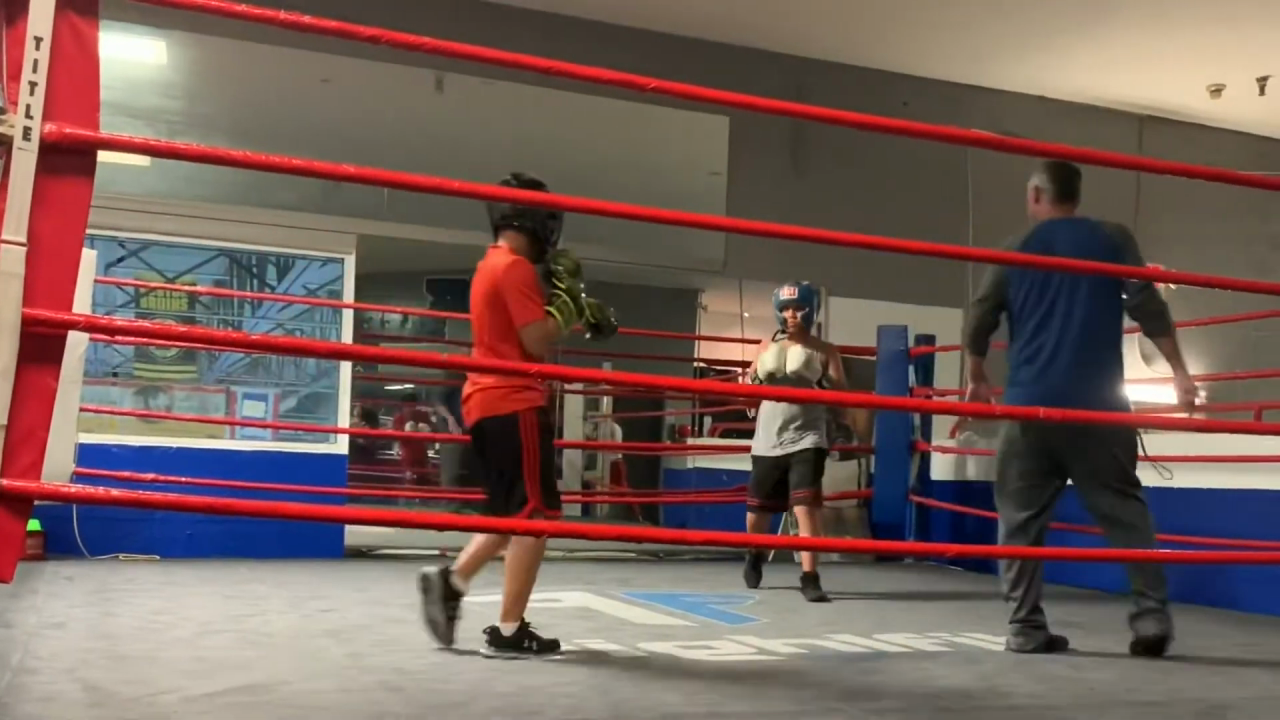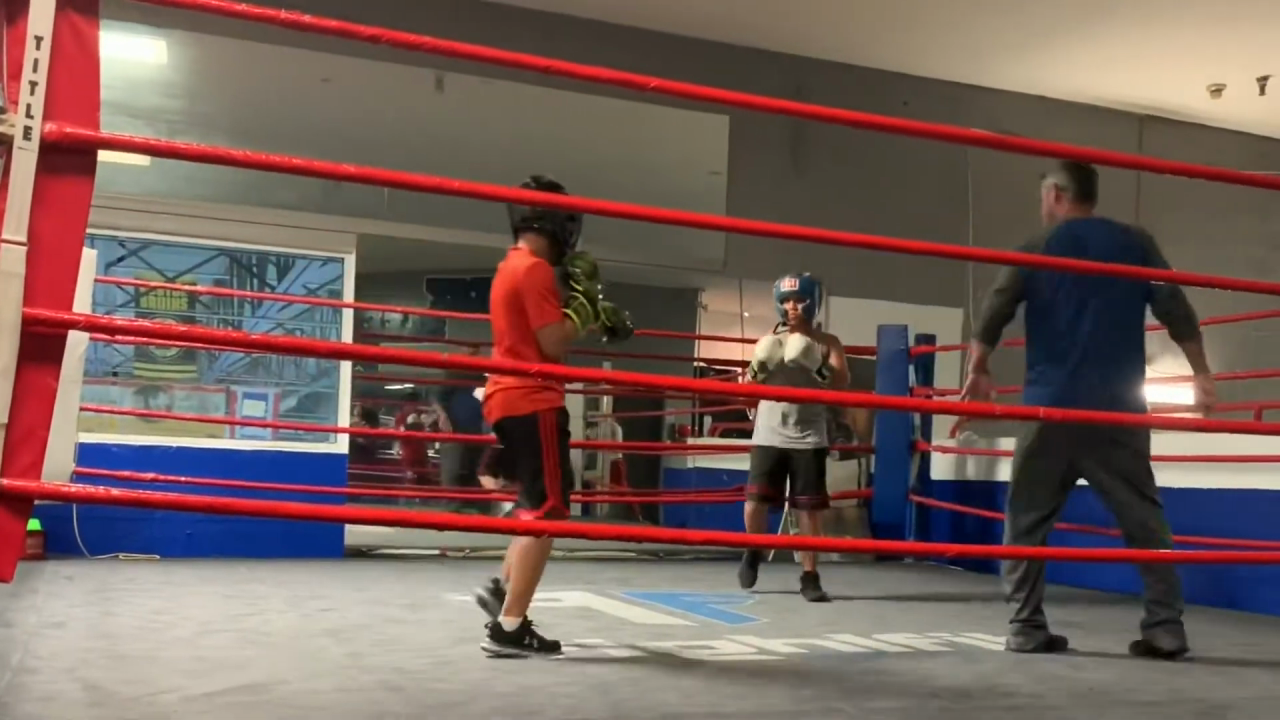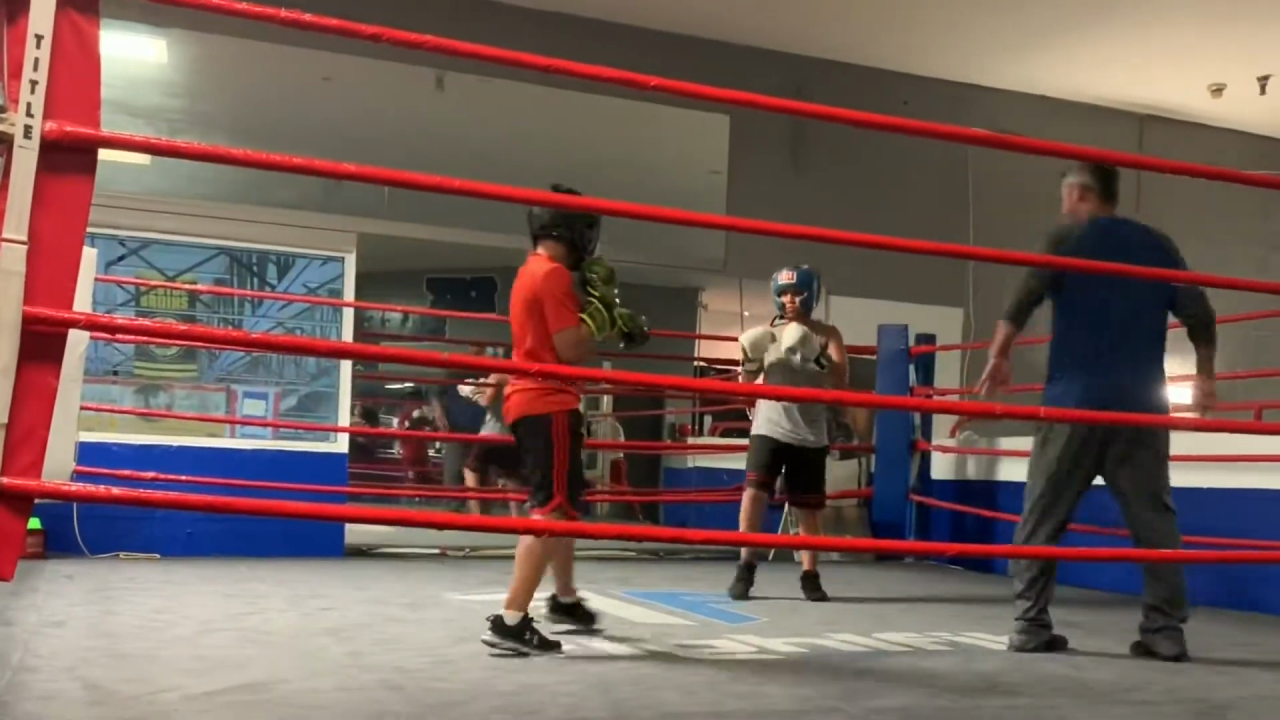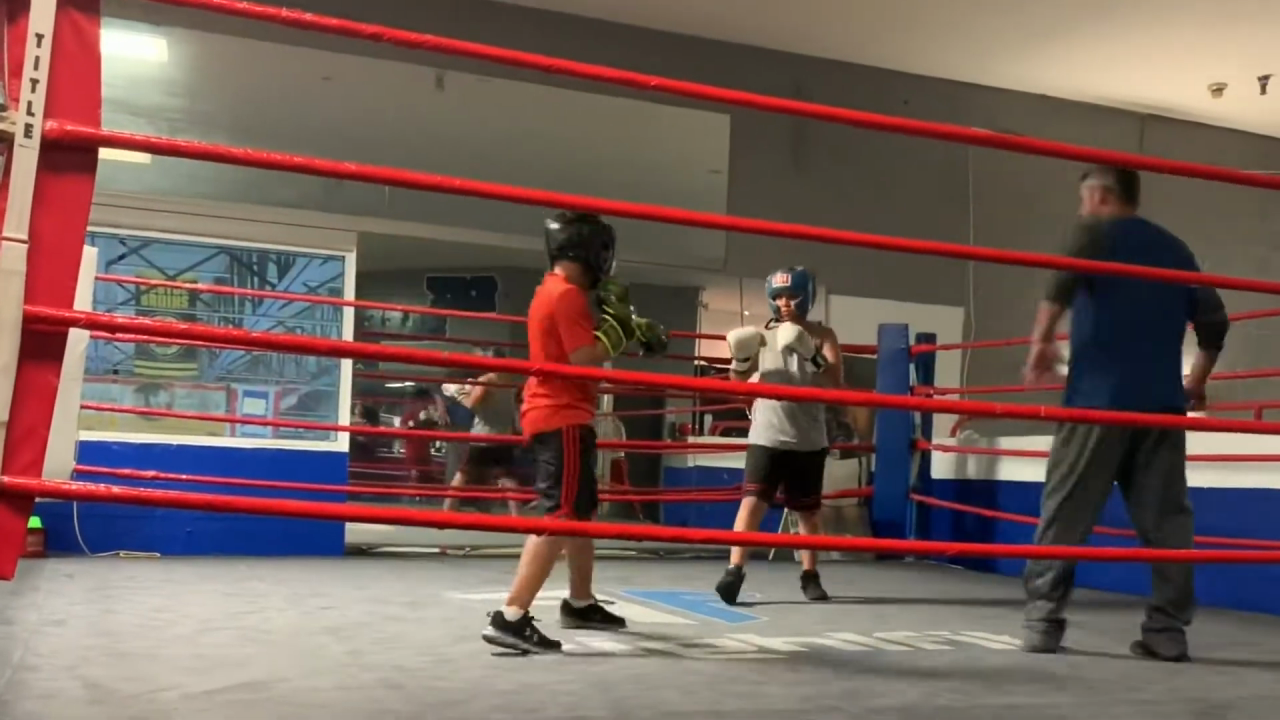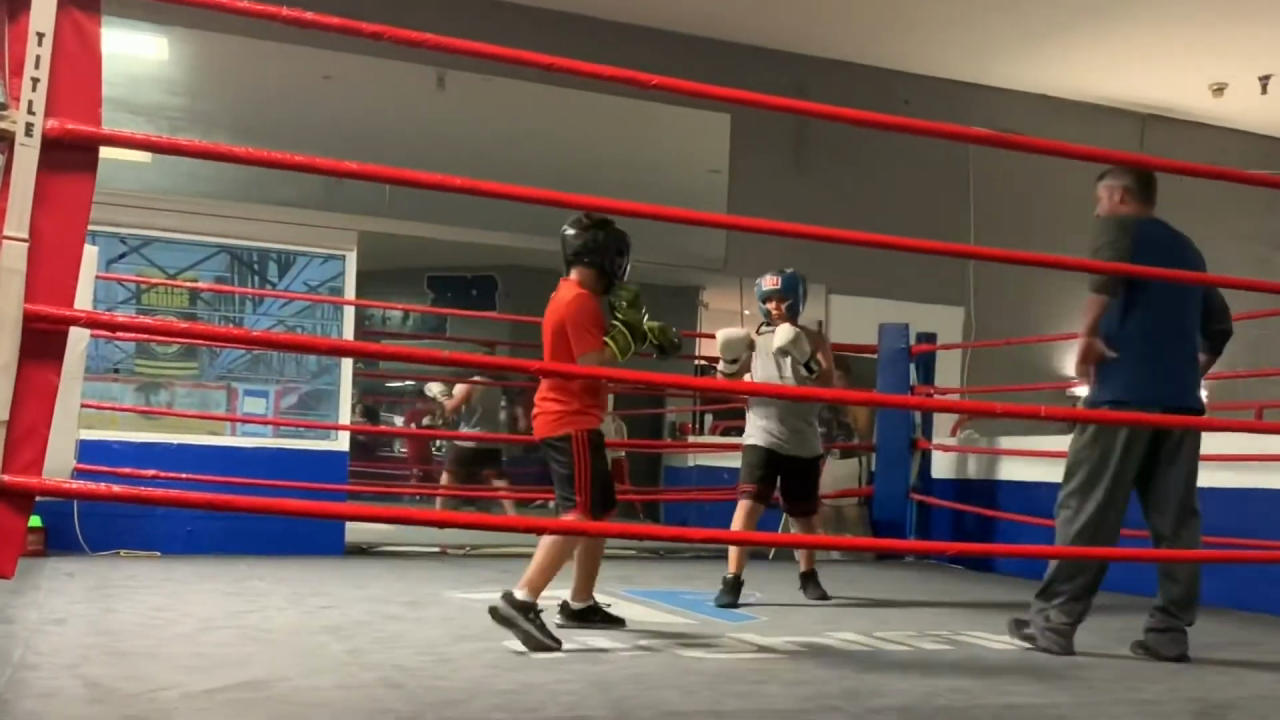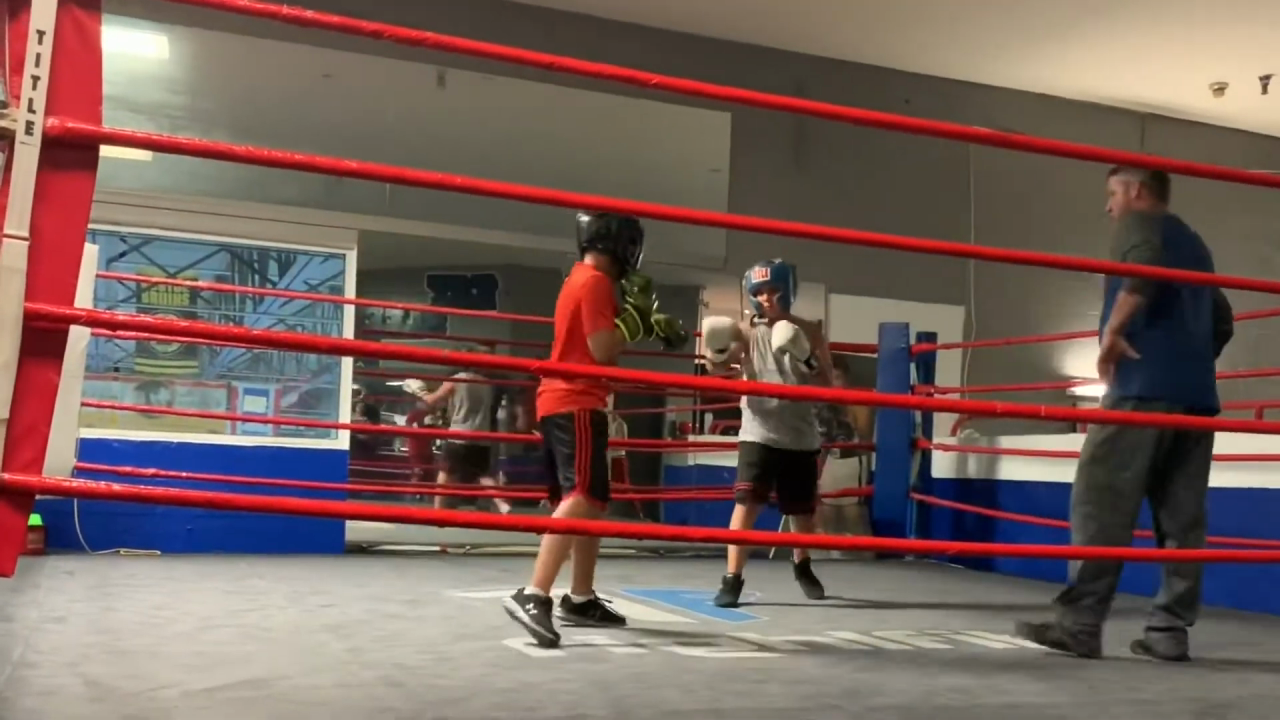
dt=0.1s
person 1, frame 1
left shoulder: (1019, 249)
right shoulder: (1113, 239)
left elbow: (980, 319)
right elbow: (1148, 307)
left wrist: (976, 376)
right wrist: (1180, 371)
left hip: (1030, 403)
right hip: (1097, 402)
left knee: (1021, 516)
right knee: (1125, 509)
left ankle: (1025, 626)
right ankle: (1151, 613)
person 1, frame 2
left shoulder: (1040, 246)
right shoulder: (1136, 243)
left elbow: (997, 306)
right elbow: (1175, 310)
left wrist: (977, 369)
right wrist: (1201, 373)
left hip: (1049, 404)
right hip: (1117, 405)
left knee: (1027, 517)
right knee: (1142, 515)
left ankle: (1026, 626)
right ankle: (1164, 626)
person 1, frame 3
left shoulder: (1069, 236)
right shoulder: (1160, 245)
left elbow: (1026, 295)
right elbow: (1200, 316)
left wrist: (997, 357)
right wrist: (1205, 376)
left hip: (1075, 400)
right hip: (1142, 402)
left knee: (1043, 515)
right knee: (1153, 515)
left ankle: (1029, 622)
right ankle: (1165, 631)
person 1, frame 4
left shoulder: (1093, 231)
right shoulder: (1176, 249)
left elbow: (1064, 278)
right elbow: (1213, 321)
left wrist: (1041, 340)
right wrist: (1198, 377)
left hip: (1098, 398)
right hip: (1163, 400)
left knee: (1065, 511)
right knee: (1166, 517)
left ankle: (1042, 621)
right ankle: (1168, 631)
person 1, frame 5
left shoulder: (1118, 226)
right shoulder: (1187, 248)
left elbow: (1109, 271)
right elbow: (1220, 324)
left wrist: (1088, 334)
left hip: (1125, 390)
right hip: (1181, 397)
left knee: (1086, 506)
right knee: (1176, 515)
left ankle: (1054, 617)
right ankle: (1169, 629)
person 1, frame 6
left shoulder: (1138, 223)
right shoulder: (1196, 245)
left elbow: (1142, 268)
right elbow: (1222, 324)
left wrist: (1112, 331)
left hip: (1144, 388)
right hip: (1198, 396)
left knee: (1102, 500)
right knee: (1183, 515)
left ankle: (1080, 621)
right ankle: (1170, 629)
person 2, frame 1
left shoulder: (493, 266)
right shoulder: (514, 268)
right elbow: (537, 342)
left wrist: (579, 308)
right wrist: (568, 295)
left hip: (485, 403)
right hip: (514, 404)
left knee: (511, 513)
right knee: (535, 514)
left ankle: (449, 579)
right ankle: (509, 629)
person 2, frame 2
left shoulder: (512, 266)
right shoulder: (535, 269)
right elbow: (556, 343)
left wrist: (596, 311)
right wrist: (584, 295)
left hip: (509, 401)
right hip: (532, 403)
left knee: (539, 508)
right knee: (547, 511)
left ankle: (505, 586)
right ankle: (509, 627)
person 2, frame 3
left shoulder: (532, 272)
right shoulder: (553, 276)
right elbow: (572, 346)
left wrist: (615, 318)
right wrist: (601, 302)
left hip: (531, 401)
right hip: (548, 404)
left knee: (564, 503)
right knee: (551, 510)
left ankle: (564, 598)
right ankle: (510, 622)
person 2, frame 4
left shoulder: (550, 290)
right shoulder: (568, 295)
right elbow: (587, 361)
left wrist: (633, 328)
right wrist: (618, 320)
left hip: (549, 415)
right hip: (563, 418)
left knee: (582, 512)
right knee: (561, 516)
left ankle: (580, 602)
right ankle: (511, 617)
person 2, frame 5
left shoulder: (569, 296)
right shoulder: (580, 300)
right elbow: (596, 366)
left wrist: (646, 331)
right wrist: (630, 326)
left hip: (561, 419)
right hip: (572, 424)
left knee: (596, 511)
right knee: (580, 515)
left ankle: (579, 604)
right ankle: (520, 600)
person 2, frame 6
left shoulder: (583, 280)
right shoulder: (595, 283)
right elbow: (603, 350)
left wrist: (654, 321)
right wrist: (636, 310)
left hip: (563, 402)
right hip: (574, 404)
left knee: (591, 501)
right knee: (582, 497)
left ankle: (581, 598)
right ankle: (533, 595)
person 3, frame 1
left shoulder: (825, 352)
right shoulder: (769, 348)
left elbow: (839, 393)
left wrist: (818, 377)
right wrist: (760, 375)
left hip: (808, 441)
right hip: (768, 442)
left knee: (806, 507)
right knee: (756, 513)
left ankle: (810, 577)
right ankle: (756, 553)
person 3, frame 2
left shoulder: (828, 343)
right shoulder: (770, 341)
left elbow: (842, 385)
left wrist: (817, 366)
right wrist: (757, 367)
left hip: (809, 438)
right hip: (769, 436)
left knee: (809, 508)
right knee: (755, 504)
left ankle: (810, 576)
right ankle: (753, 550)
person 3, frame 3
left shoulder: (826, 333)
right shoulder: (769, 334)
left elbow: (841, 379)
right elbow: (746, 383)
left wrist: (814, 354)
right wrist: (751, 359)
left hip: (811, 434)
right hip: (769, 428)
left knee: (808, 508)
right knee: (754, 493)
left ankle: (810, 576)
right ankle: (745, 565)
person 3, frame 4
left shoulder: (822, 335)
right shoulder: (762, 336)
left elbow: (836, 380)
right elbow: (738, 384)
left wrist: (811, 357)
right wrist: (740, 361)
left hip: (809, 437)
right hip: (767, 433)
left knee: (808, 510)
right knee: (753, 500)
left ankle: (809, 575)
right ankle: (733, 574)
person 3, frame 5
left shoulder: (814, 340)
right shoulder: (754, 340)
left elbow: (827, 385)
right elbow: (730, 380)
left wrist: (805, 360)
right wrist: (729, 360)
left hip: (804, 442)
right hip: (763, 436)
left knee: (805, 515)
right knee: (749, 502)
left ankle: (808, 575)
right ankle: (732, 580)
person 3, frame 6
left shoulder: (809, 331)
right shoulder: (747, 332)
left elbow: (825, 382)
right elbow: (719, 369)
left wrist: (804, 357)
right wrist: (717, 350)
left hip: (802, 437)
right hip: (759, 432)
left knee: (803, 513)
right knee: (747, 503)
left ankle: (802, 565)
right ankle: (732, 580)
